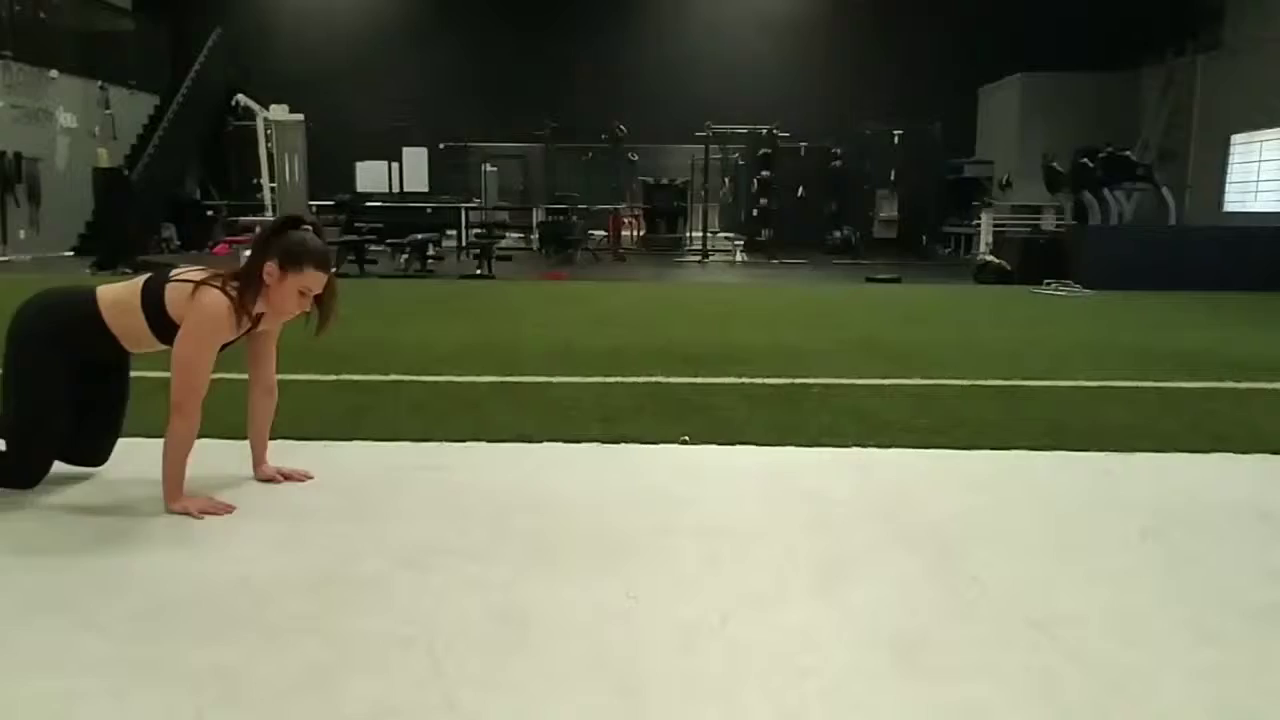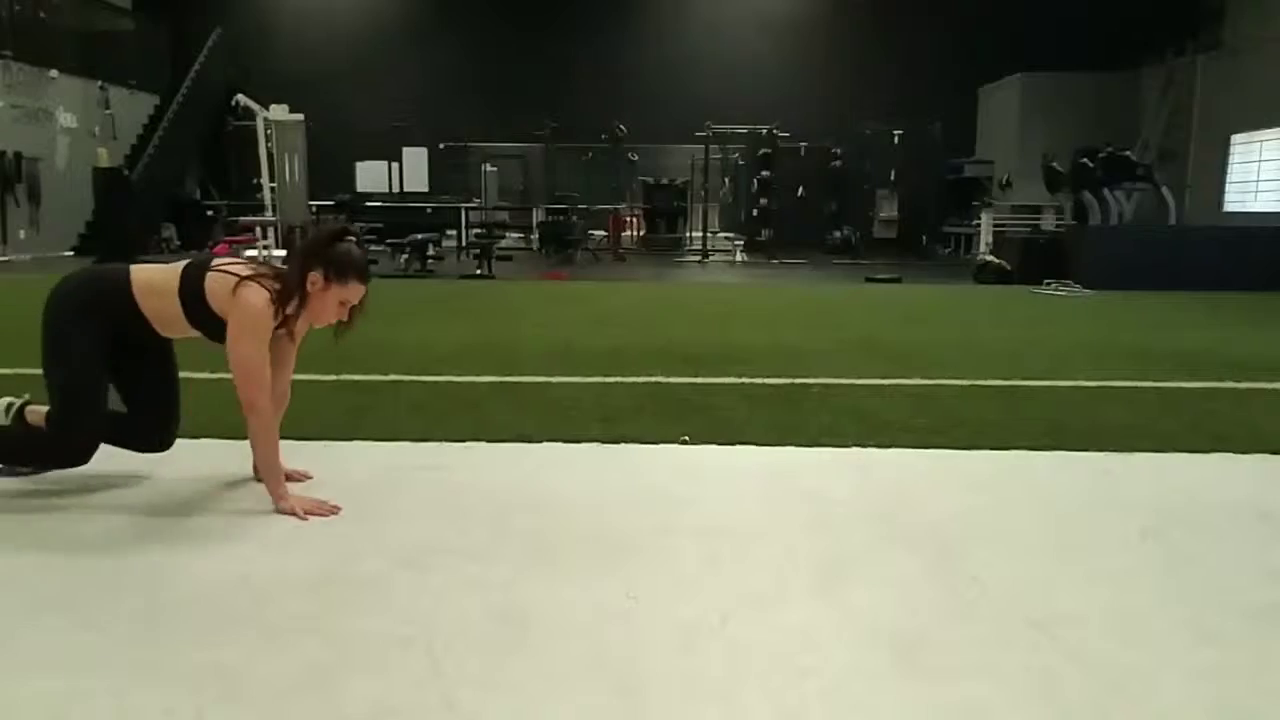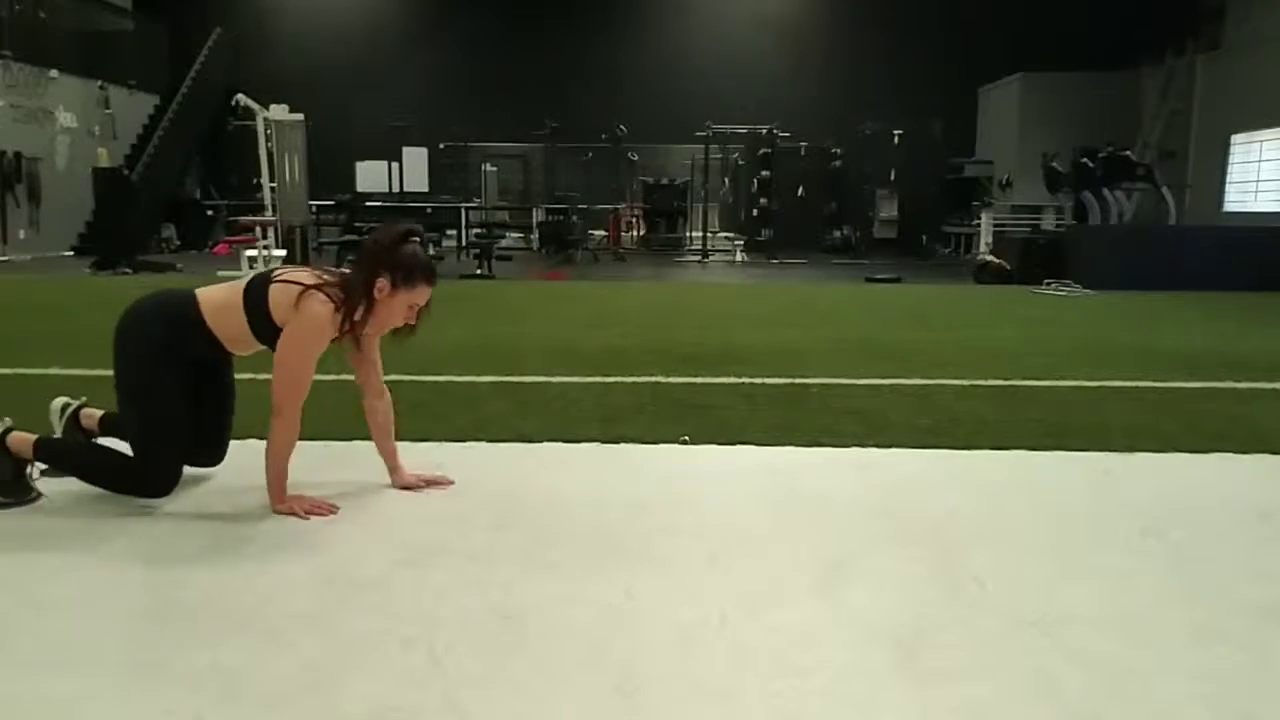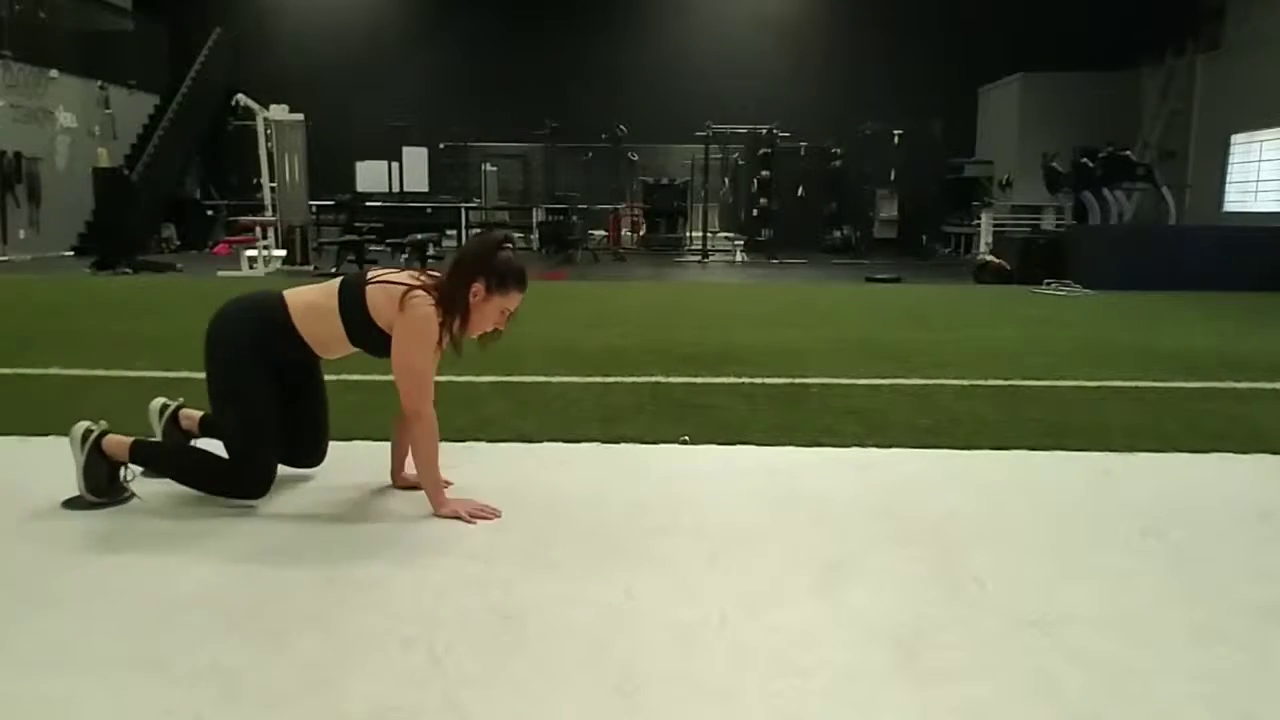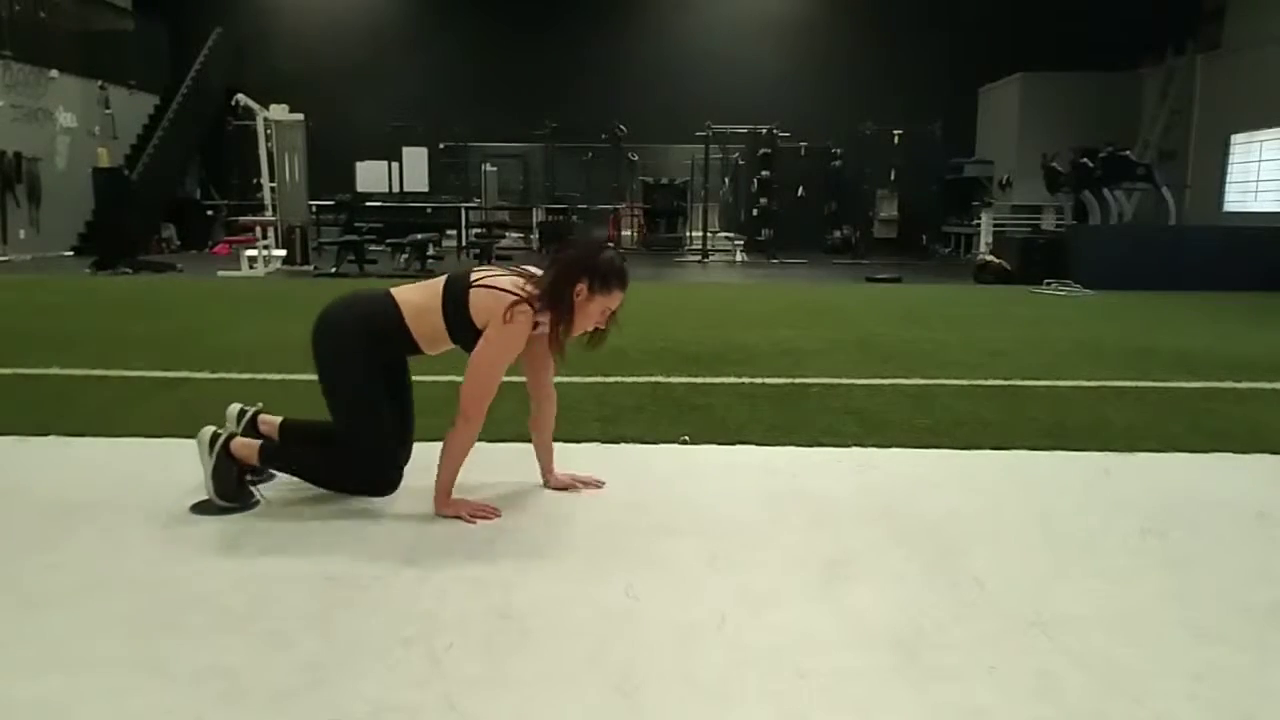
dt=0.3s
person 1, frame 1
left shoulder: (264, 300)
right shoulder: (214, 305)
left elbow: (264, 386)
right elbow: (185, 407)
left wrist: (260, 463)
right wrist: (174, 495)
left hip: (102, 342)
right hip: (49, 328)
left knee: (91, 451)
right knee: (29, 469)
person 1, frame 2
left shoulder: (294, 301)
right shoulder: (256, 301)
left elbow: (278, 390)
right elbow: (257, 406)
left wrist: (264, 464)
right wrist: (281, 496)
left hip: (134, 324)
right hip: (82, 308)
left knee: (155, 434)
right knee: (75, 443)
person 1, frame 3
left shoulder: (358, 304)
right shoulder: (317, 310)
left elbow: (375, 392)
right elbow: (285, 409)
left wrist: (397, 471)
right wrist: (277, 493)
left hip: (199, 341)
right hip: (153, 332)
left knee: (205, 451)
right knee: (158, 476)
left ankle: (83, 418)
person 1, frame 4
left shoulder: (442, 300)
right shoulder: (420, 310)
left elbow: (417, 403)
right elbow: (418, 413)
left wrist: (399, 472)
right wrist: (439, 499)
left hip: (285, 343)
right hip: (242, 337)
left knee: (308, 453)
right knee: (251, 479)
left ankle: (181, 419)
right ankle: (103, 446)
person 1, frame 5
left shoulder: (542, 300)
right shoulder: (518, 313)
left elbow: (541, 393)
right elbow: (469, 413)
left wrist: (549, 472)
right wrist: (443, 498)
left hip: (377, 334)
right hip: (349, 334)
left knee: (388, 448)
right knee: (379, 474)
left ankle: (259, 423)
right ankle: (233, 449)
